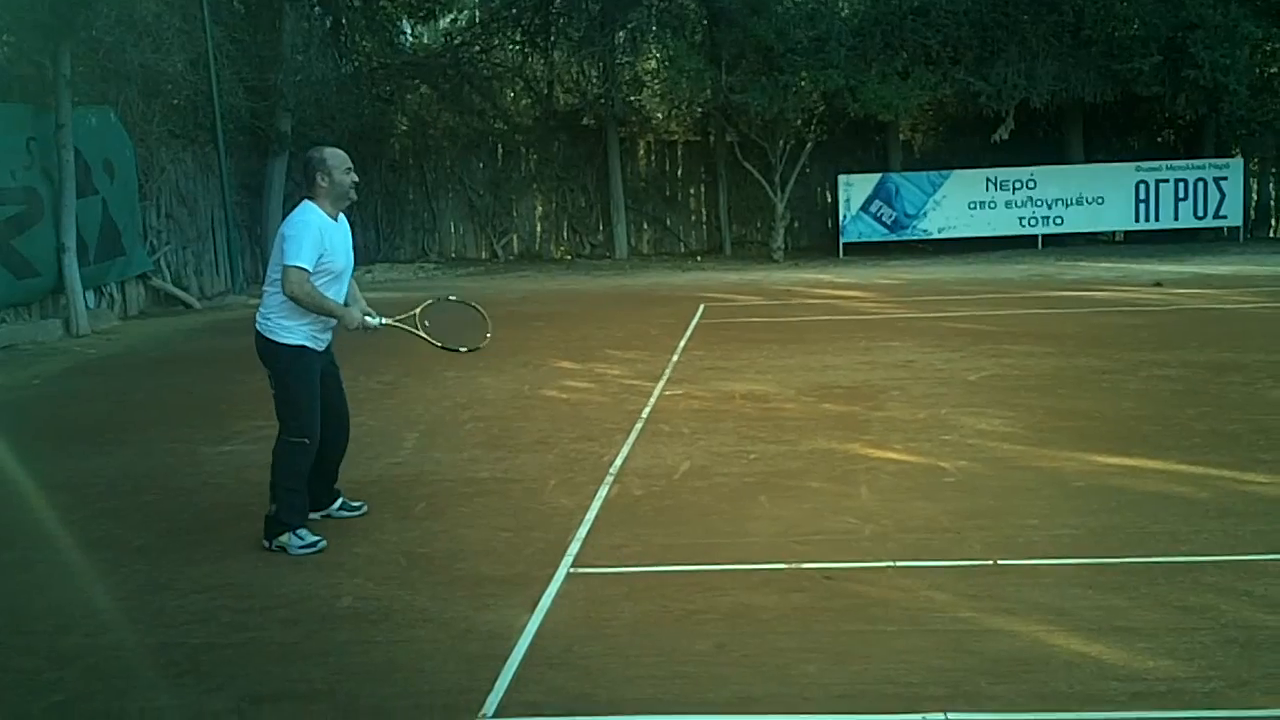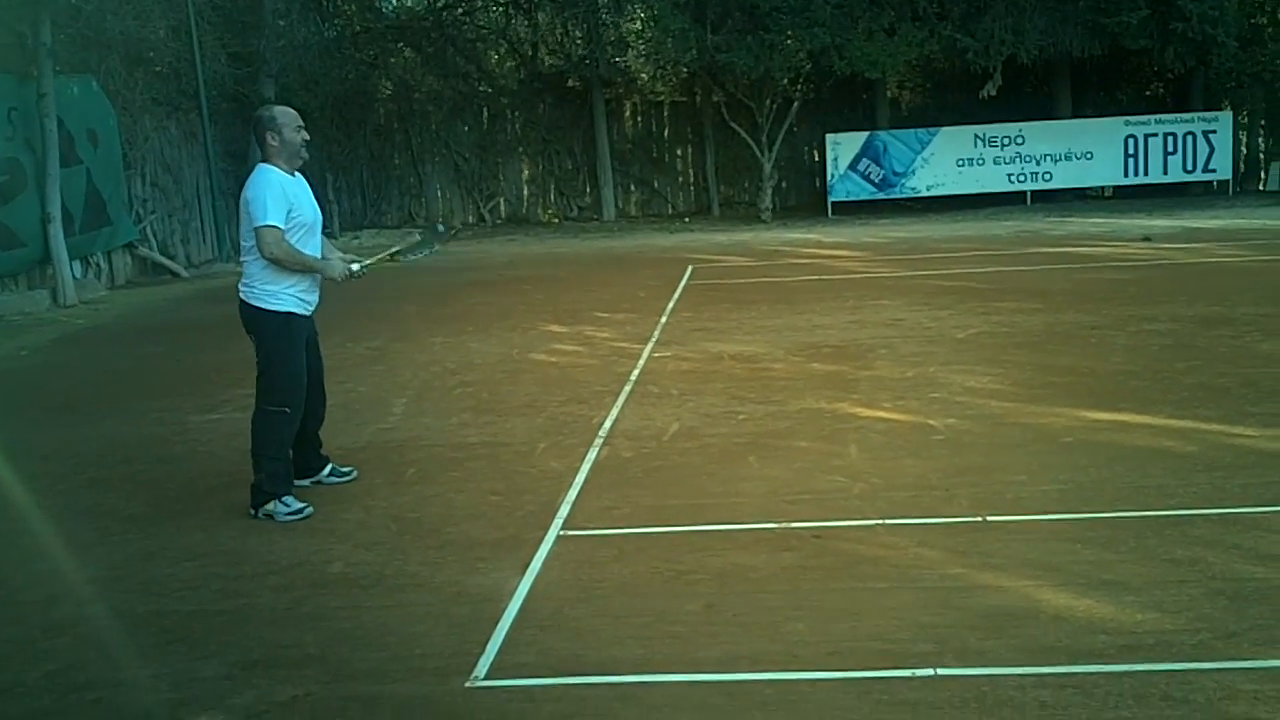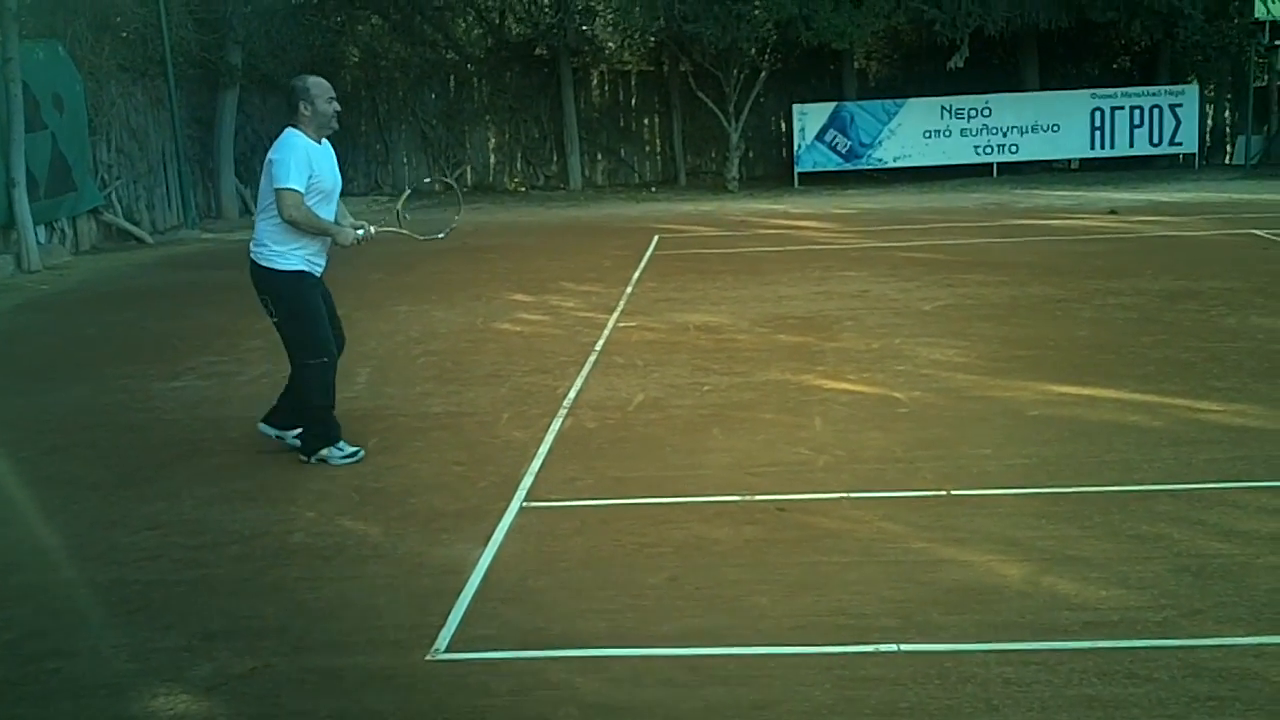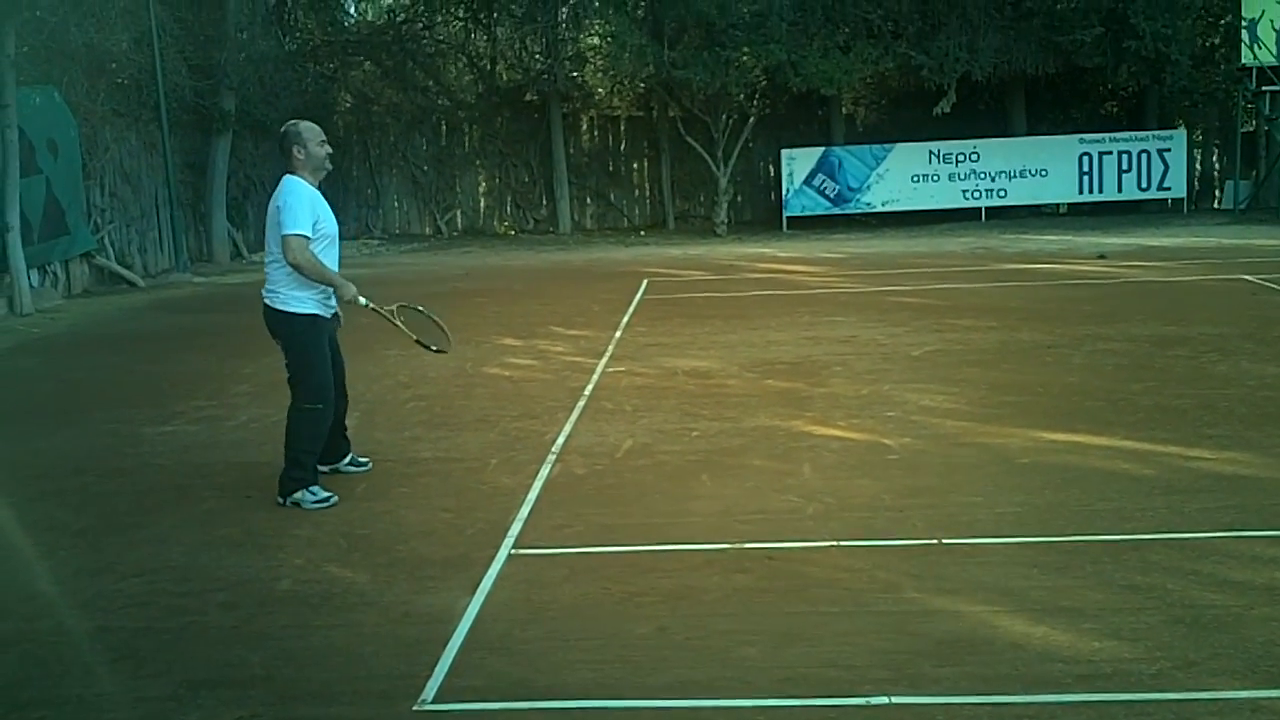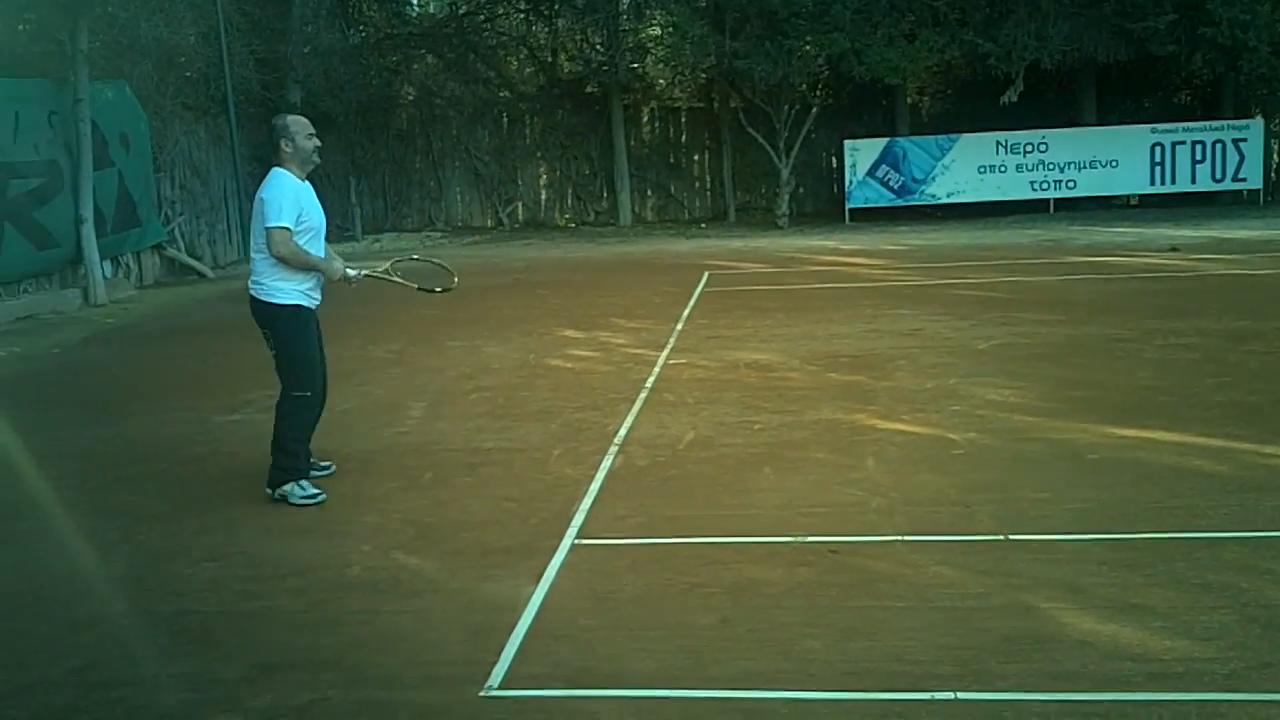
dt=1s
person 1, frame 1
left shoulder: (339, 222)
right shoulder: (307, 223)
right elbow: (295, 286)
left wrist: (360, 306)
right wrist: (343, 313)
left hip: (315, 342)
right hip: (286, 342)
left knee: (335, 425)
right knee: (301, 433)
left ankle: (321, 498)
right ankle: (284, 527)
person 1, frame 2
left shoulder: (296, 180)
right shoulder: (267, 183)
right elbow: (272, 248)
left wrist: (337, 257)
right wrist: (323, 266)
left hip: (296, 309)
right hip: (272, 310)
left knee: (311, 393)
right knee: (280, 400)
left ankle: (309, 465)
right ankle: (269, 494)
person 1, frame 3
left shoulder: (322, 148)
right shoulder: (292, 148)
left elbow: (327, 199)
right elbow: (291, 210)
left wrist: (349, 222)
right wrist: (335, 232)
left hip: (304, 269)
right hip: (281, 269)
left knee: (331, 344)
right knee: (318, 354)
left ankle: (283, 420)
right ankle: (320, 441)
person 1, frame 4
left shoulder: (308, 192)
right shoulder: (295, 194)
right elbow: (296, 255)
left wrist: (330, 301)
right wrist: (340, 284)
left hip: (313, 311)
right hip: (295, 314)
left knee: (333, 387)
right knee: (313, 398)
left ankle: (333, 454)
right ankle: (296, 485)
person 1, frame 5
left shoulder: (302, 186)
right shoulder: (280, 187)
right elbow: (280, 246)
left wrist: (336, 262)
right wrist: (325, 267)
left hip: (298, 303)
right hip: (281, 304)
left knee: (310, 385)
right knee: (303, 389)
left ankle: (293, 462)
right ankle: (287, 478)
